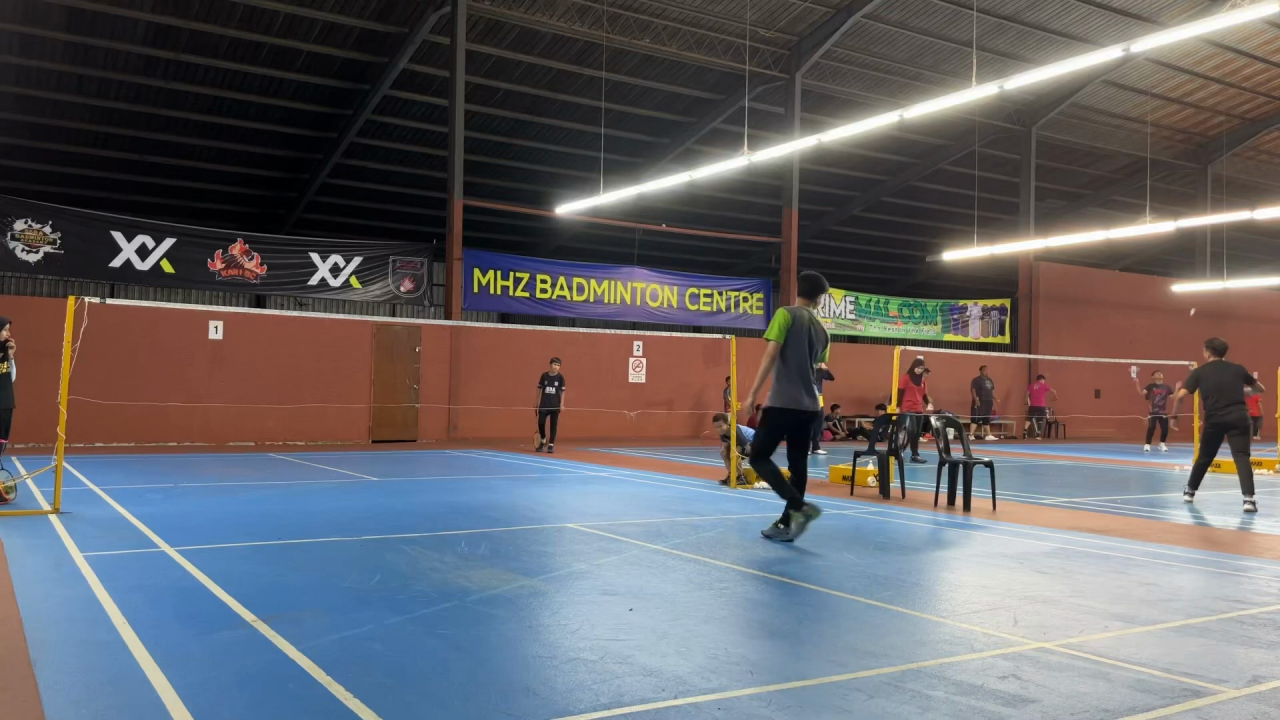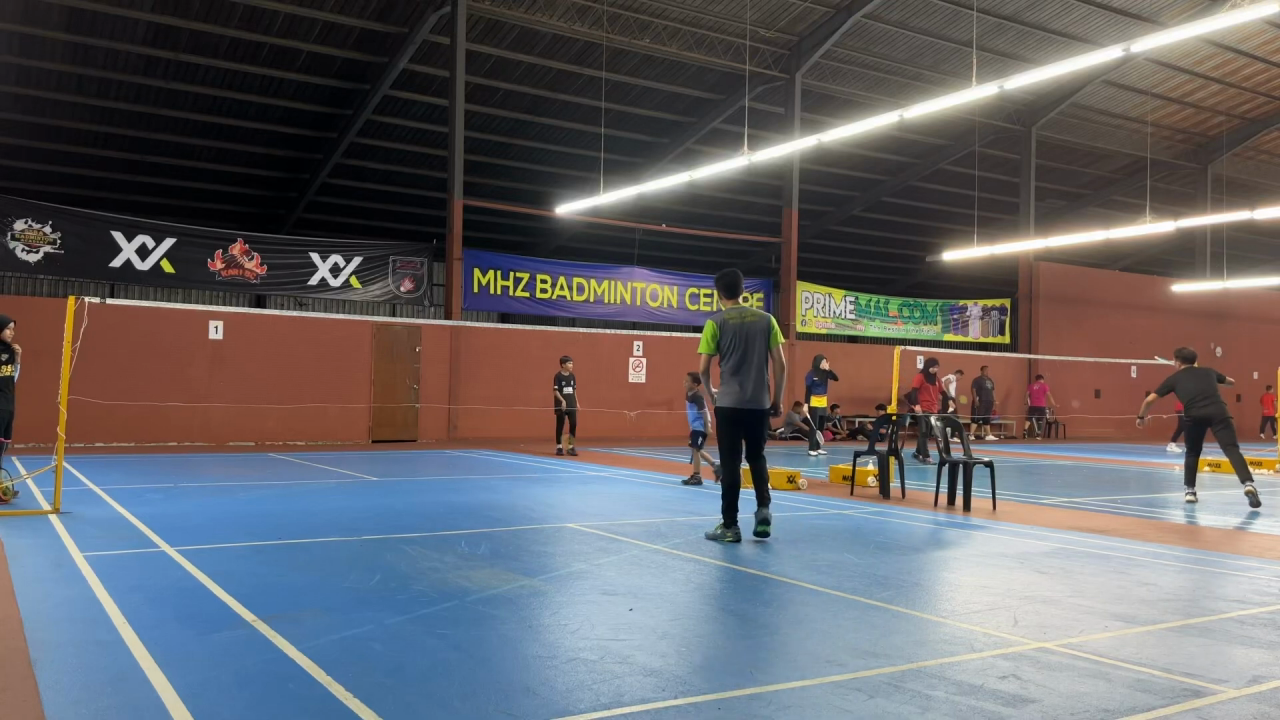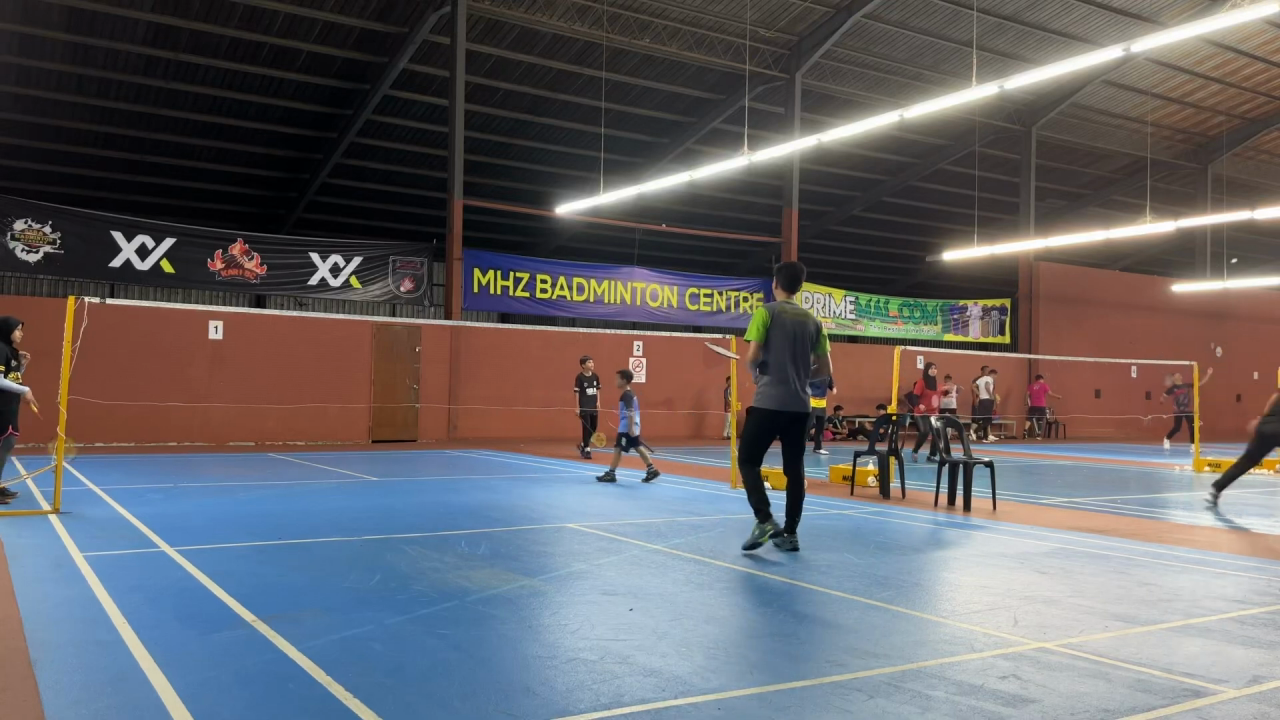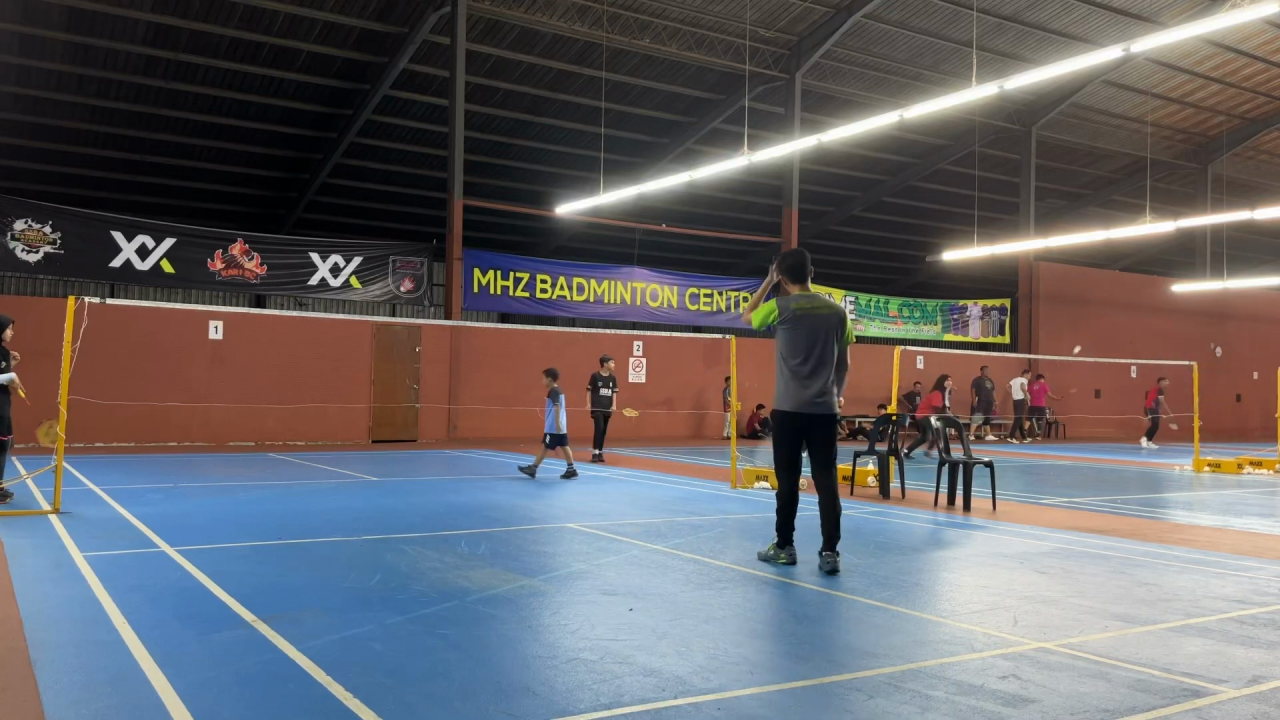
dt=1s
person 1, frame 1
left shoulder: (786, 314)
right shoulder: (823, 329)
left elbow: (771, 356)
left wrist: (752, 394)
left hip: (783, 403)
right hip: (810, 406)
left knee: (758, 457)
right knee: (798, 466)
left ankle: (800, 508)
right ankle: (788, 523)
person 1, frame 2
left shoulder: (716, 323)
right shoulder: (766, 320)
left elbow: (704, 369)
right elbow: (780, 365)
left wrist: (710, 393)
right wrist: (776, 399)
left hip: (729, 404)
right hip: (760, 403)
left knee: (730, 465)
right knee: (756, 458)
left ankle: (729, 526)
right ankle: (763, 509)
person 1, frame 3
left shoulder: (766, 312)
right shoulder: (813, 322)
left elbow: (752, 357)
right elbow: (825, 370)
left wrist: (758, 372)
left hip: (767, 403)
right hip: (800, 406)
left knee: (748, 462)
right knee: (794, 469)
left ankle: (765, 521)
right ankle: (789, 533)
person 1, frame 4
left shoulder: (781, 308)
right shoulder: (837, 312)
left elbow: (748, 314)
right elbow: (843, 365)
left wrist: (771, 277)
left hip: (789, 408)
right hip: (825, 409)
left knee: (788, 480)
right knee: (826, 480)
left ankle: (784, 547)
right ankle: (829, 552)
